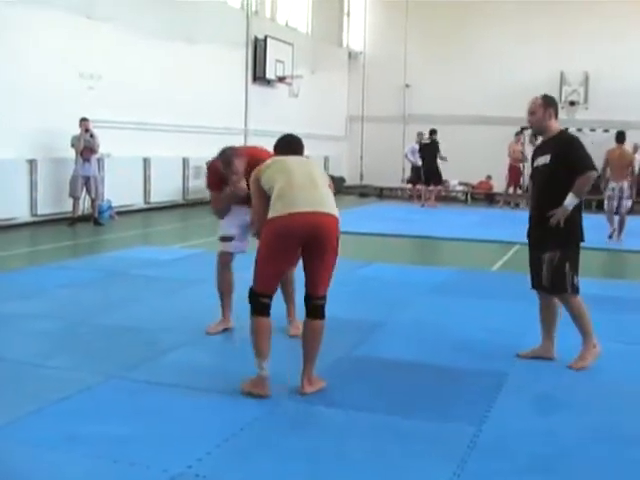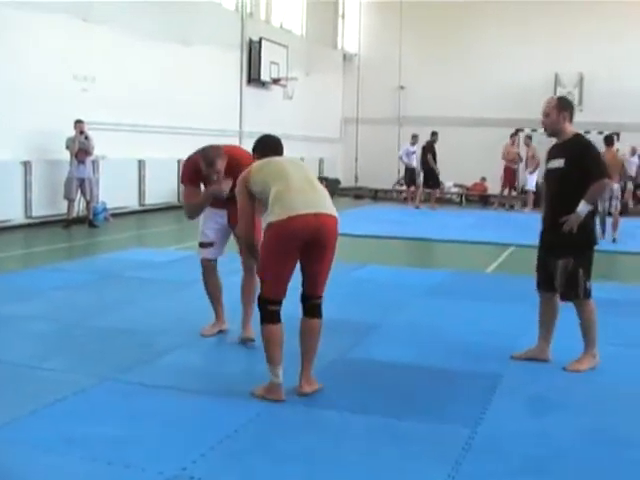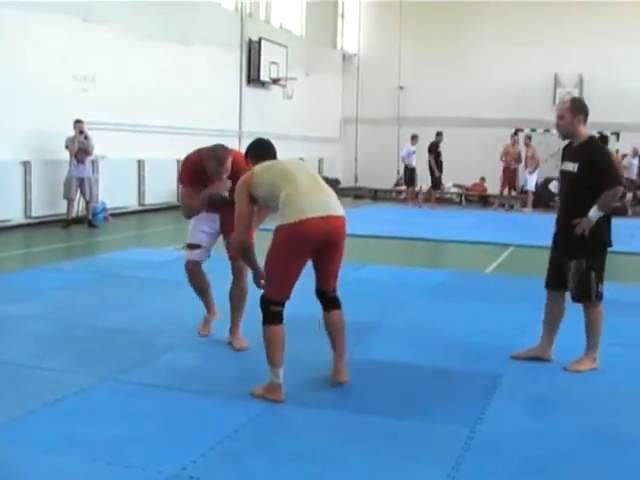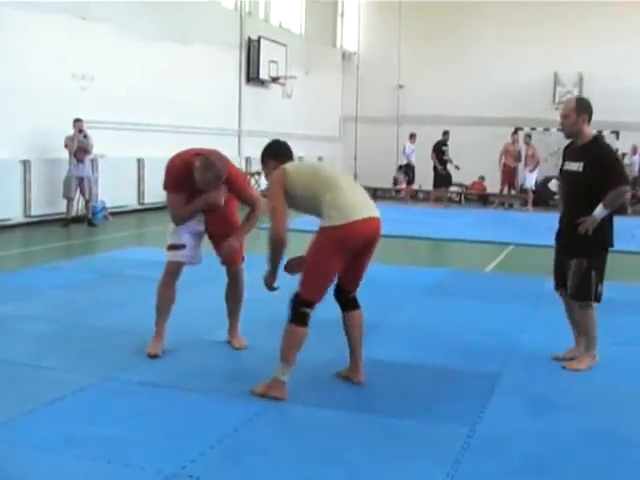
dt=0.3s
person 1, frame 1
left shoulder: (568, 143)
right shoulder: (540, 148)
left elbow: (589, 174)
left wrist: (567, 206)
left hip: (561, 230)
right hip: (539, 229)
left knee: (566, 291)
right knee: (544, 290)
left ankle: (591, 345)
right ankle: (547, 346)
person 1, frame 2
left shoulder: (583, 147)
right shoulder: (554, 150)
left elbow: (602, 181)
left wrist: (581, 213)
left hip: (575, 236)
right hip: (551, 233)
left knee: (580, 296)
right knee: (547, 292)
left ankle: (590, 353)
right ankle: (542, 348)
person 1, frame 3
left shoulder: (597, 152)
right shoulder: (568, 150)
left elbow: (615, 189)
left wrist: (592, 217)
right wrist: (563, 214)
left hip: (589, 237)
right hip: (565, 234)
left knee: (590, 298)
right knee: (555, 290)
left ankle: (591, 356)
right ankle: (544, 347)
person 1, frame 4
left shoulder: (602, 152)
right shoulder: (569, 149)
left elbow: (621, 188)
left wrist: (596, 216)
right wrist: (563, 211)
left hip: (590, 236)
right hip: (567, 232)
left knee: (584, 297)
right knee: (564, 290)
left ankle: (590, 353)
right ankle: (580, 344)
person 2, frame 1
left shoulder: (263, 170)
right shoulder: (318, 169)
left elbow: (259, 225)
left wrist: (273, 258)
left hip: (286, 218)
right hip: (326, 218)
left knee: (261, 296)
right knee: (316, 301)
left ankle: (262, 378)
right ankle: (308, 378)
person 2, frame 2
left shoulder: (248, 175)
right shoulder: (301, 165)
left elbow: (246, 234)
left wrist: (261, 264)
left hip: (287, 221)
right hip: (326, 218)
left knee: (269, 304)
right knee: (313, 301)
left ankle: (275, 385)
right ankle: (306, 378)
person 2, frame 3
left shoulder: (247, 181)
right shoulder: (296, 166)
left elbow: (240, 240)
left wrist: (256, 270)
left hip: (300, 222)
right hip: (336, 218)
left knee: (272, 304)
right knee: (328, 292)
left ankle: (275, 385)
right ankle: (340, 367)
person 2, frame 4
left shoulder: (277, 179)
right shoulder: (313, 171)
left elbow: (279, 234)
left wrist: (272, 271)
right wrist: (307, 261)
left hip: (344, 224)
right hip: (372, 219)
left knee: (303, 303)
right knee: (346, 295)
left ankle: (278, 383)
right ankle: (356, 368)
person 3, frame 1
left shoulder: (262, 160)
right shoulder: (214, 169)
right elbow: (218, 212)
right wrist: (231, 195)
right hip: (236, 205)
right knee: (224, 258)
left ankle: (292, 318)
right ankle: (226, 318)
person 3, frame 2
left shoulder: (242, 160)
right shoulder: (191, 165)
right elbow: (190, 212)
right wrist: (210, 194)
right hip: (213, 208)
left knee: (249, 263)
right knee: (207, 264)
left ankle: (247, 326)
right ankle: (220, 320)
person 3, frame 3
left shoulder: (242, 166)
right shoulder: (192, 164)
right elbow: (188, 210)
right wrist: (208, 193)
left hip: (236, 209)
right hip: (205, 211)
left knee: (240, 268)
right knee: (191, 265)
left ankle: (235, 331)
right ankle: (210, 311)
person 3, frame 4
left shoulder: (232, 173)
right shoulder: (177, 166)
left elbow: (258, 205)
right elbow: (177, 217)
left wrist: (237, 237)
right wrist: (203, 200)
left hip: (222, 211)
right hip: (188, 214)
left knee: (235, 271)
right knee: (172, 269)
left ankle: (234, 332)
right ankle: (159, 335)
